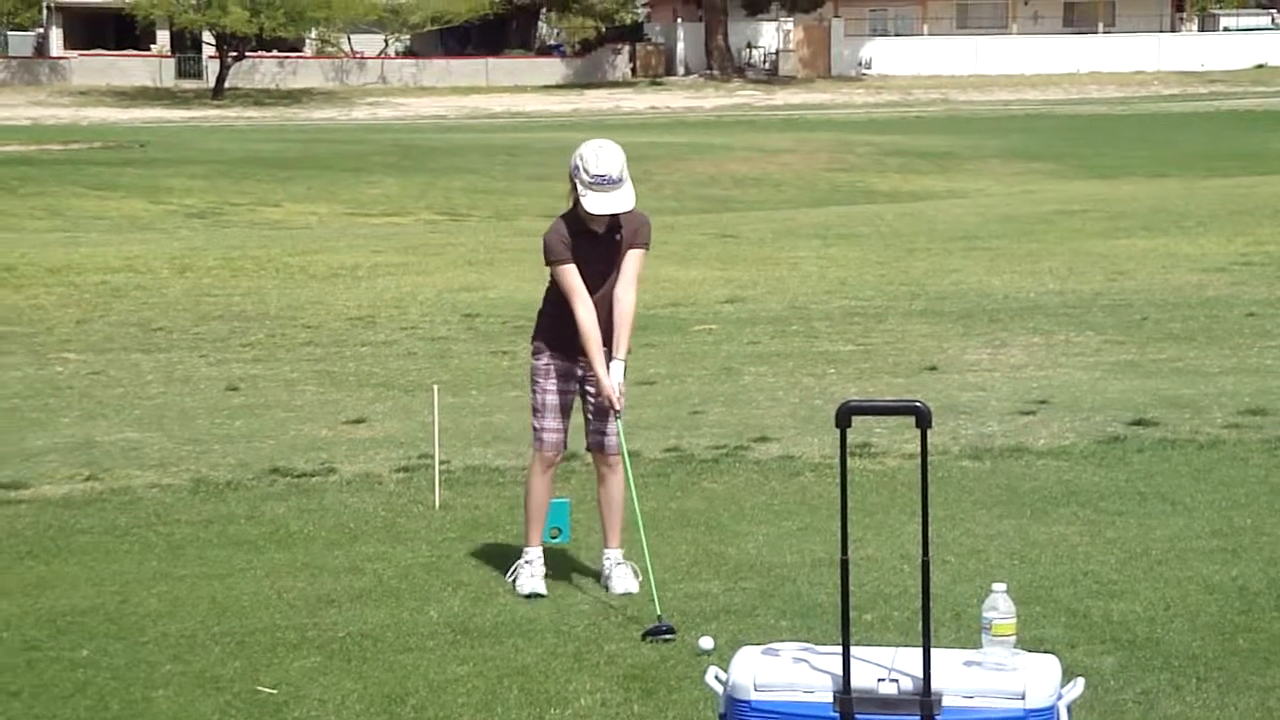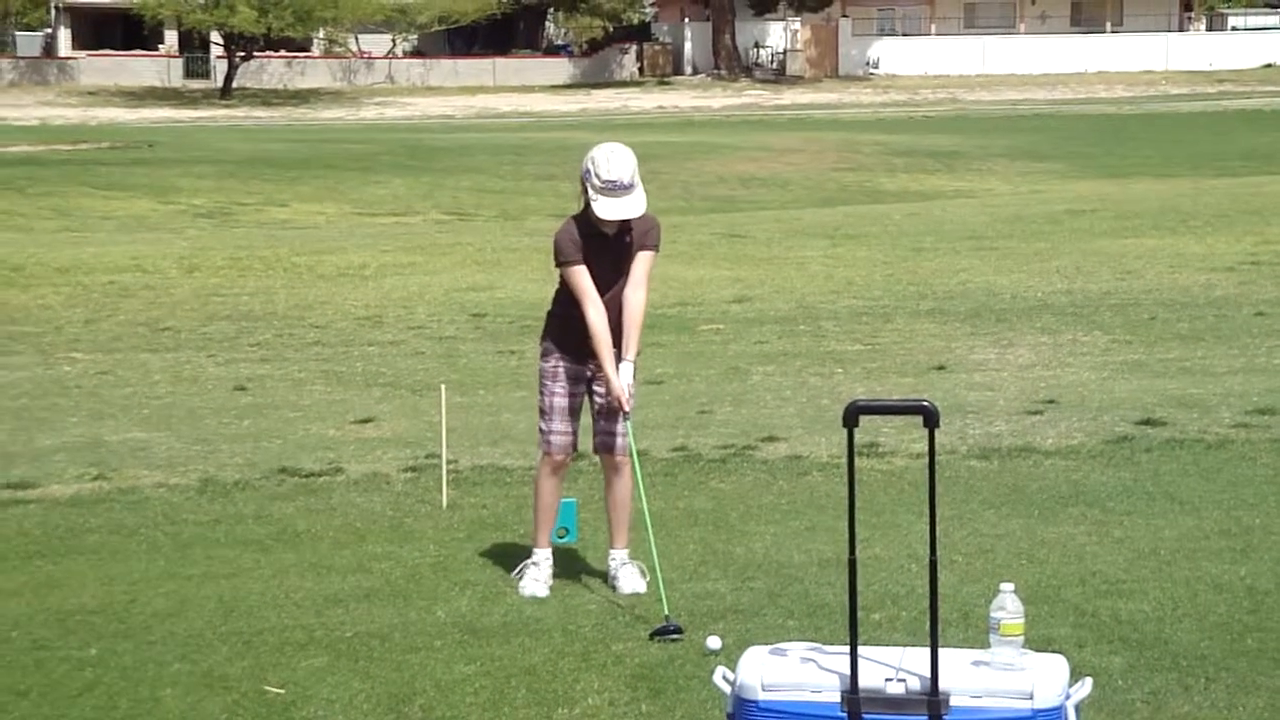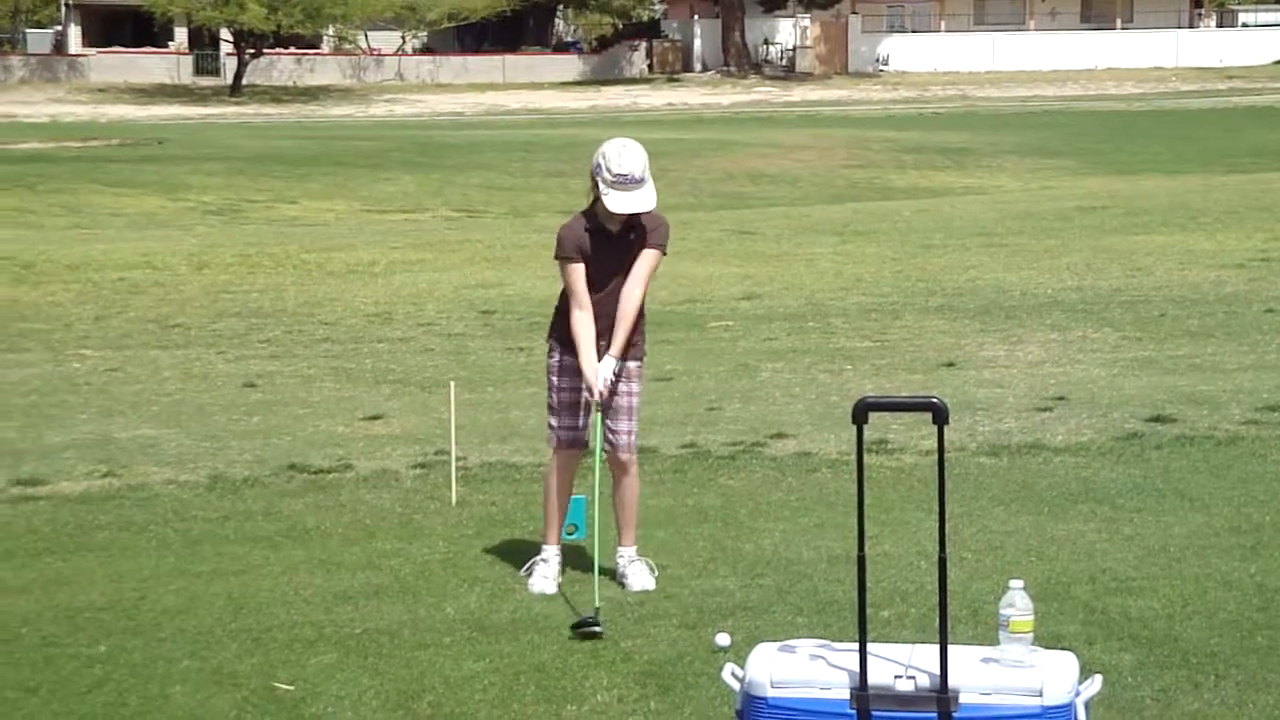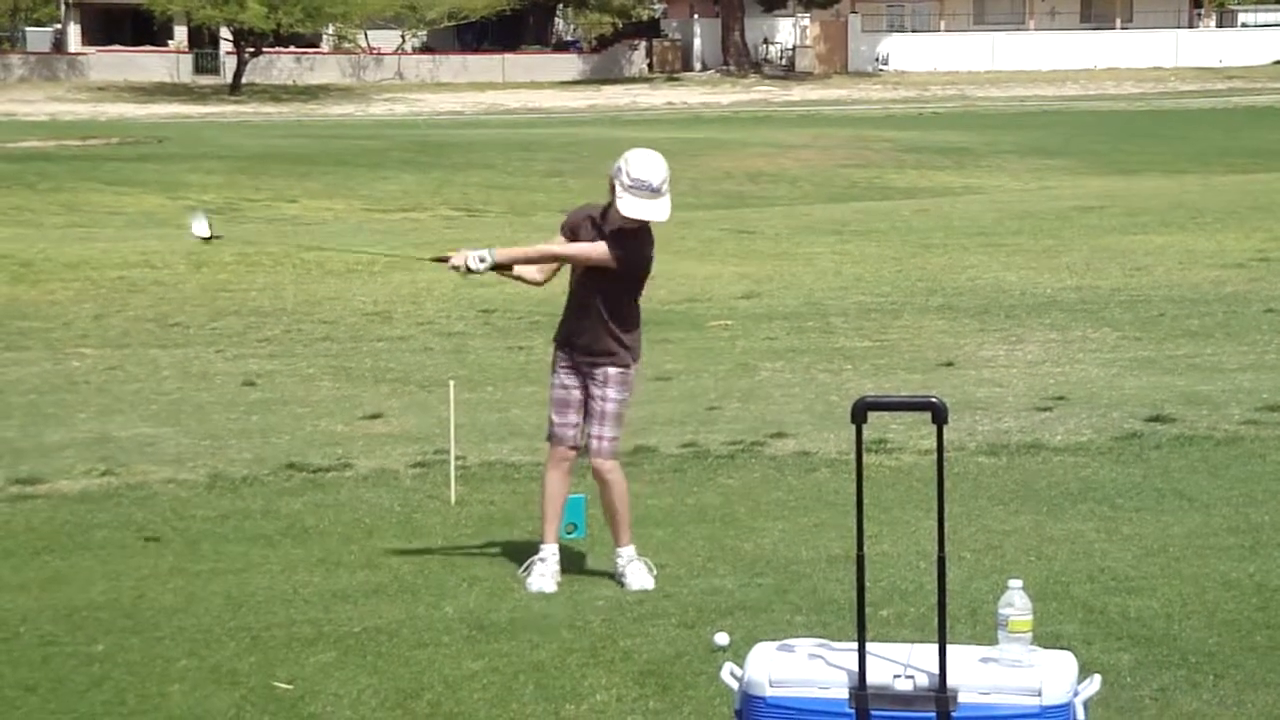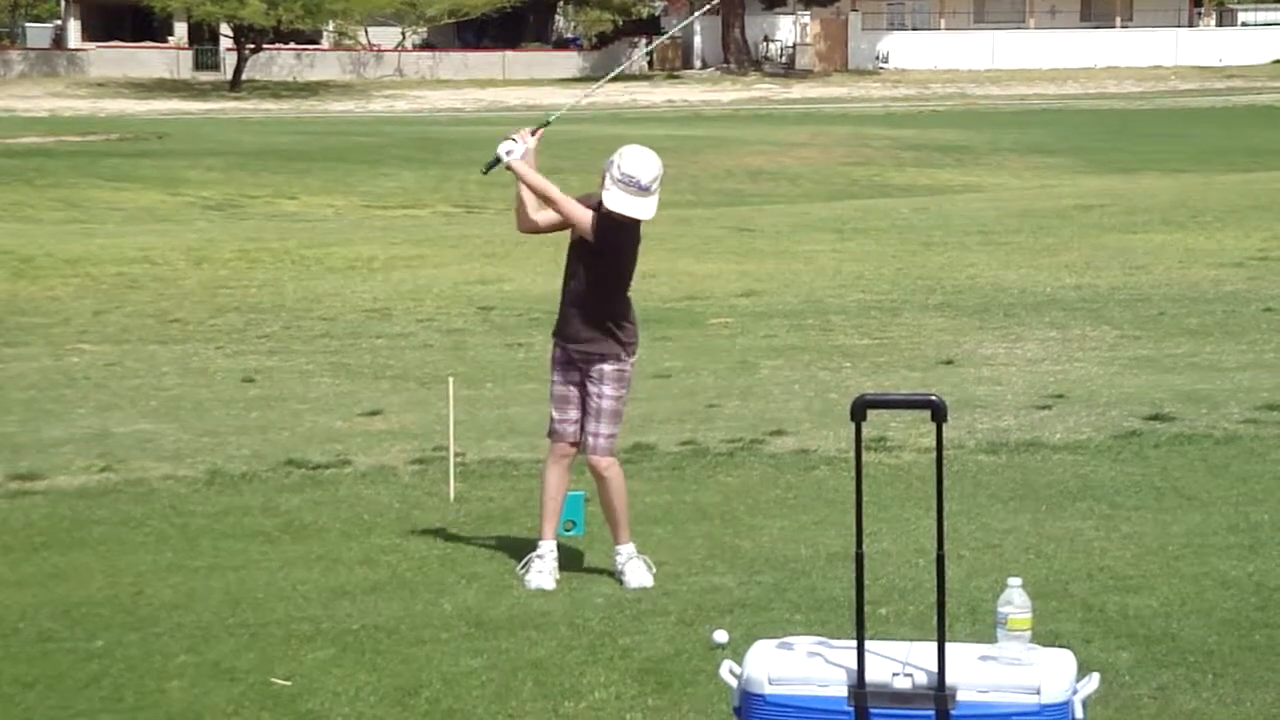
dt=0.3s
person 1, frame 1
left shoulder: (636, 226)
right shoulder: (558, 235)
left elbow: (624, 294)
right elbow: (582, 306)
left wrist: (618, 363)
right wrist: (601, 374)
left hip: (607, 352)
right hip: (556, 351)
left knee: (609, 456)
right knee: (547, 452)
left ankle: (614, 557)
right ankle: (532, 556)
person 1, frame 2
left shoulder: (646, 229)
right shoulder: (569, 237)
left elbow: (635, 295)
right elbow: (591, 307)
left wrist: (627, 364)
right wrist: (610, 376)
left hip: (616, 354)
right hip: (565, 353)
left knee: (617, 457)
right knee: (555, 455)
left ankle: (620, 558)
right ankle: (540, 557)
person 1, frame 3
left shoulder: (653, 229)
right shoulder: (573, 233)
left elbow: (631, 296)
right elbow: (579, 305)
left wrist: (613, 358)
right wrist: (588, 367)
left hip: (624, 354)
right hip: (575, 352)
left knee: (624, 455)
right knee: (565, 451)
left ankle: (628, 555)
right ankle: (549, 555)
person 1, frame 4
left shoulder: (637, 246)
right shoulder: (582, 218)
left elbow: (556, 254)
right elbow: (541, 273)
left wrist: (491, 255)
right wrist: (492, 262)
left hip: (613, 359)
right hip: (570, 352)
left knee: (603, 460)
right knee: (561, 451)
left ankle: (626, 554)
right ankle: (547, 554)
person 1, frame 5
left shoulder: (619, 230)
right shoulder: (593, 207)
left elbow: (553, 197)
right elbow: (528, 222)
left wrist: (516, 162)
right wrist: (524, 160)
left hip: (608, 354)
right hip: (569, 346)
left knee: (599, 457)
right knee: (561, 447)
left ankle: (625, 552)
right ankle: (545, 550)
